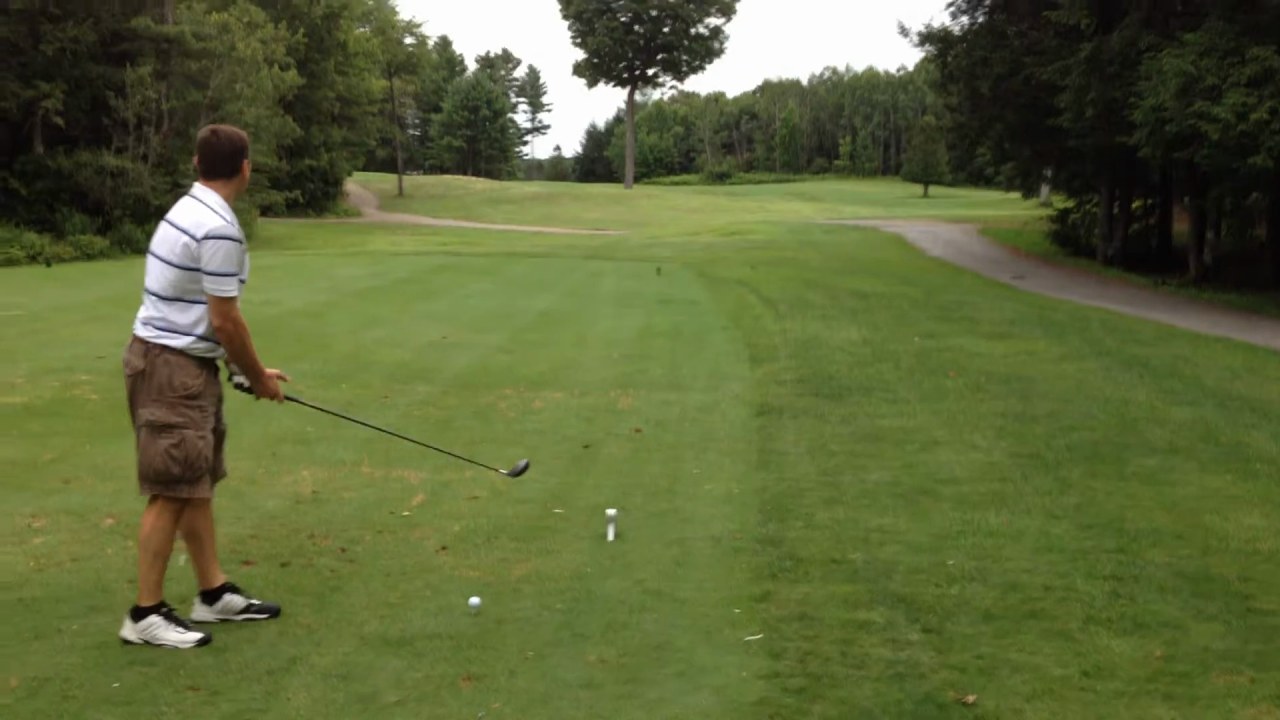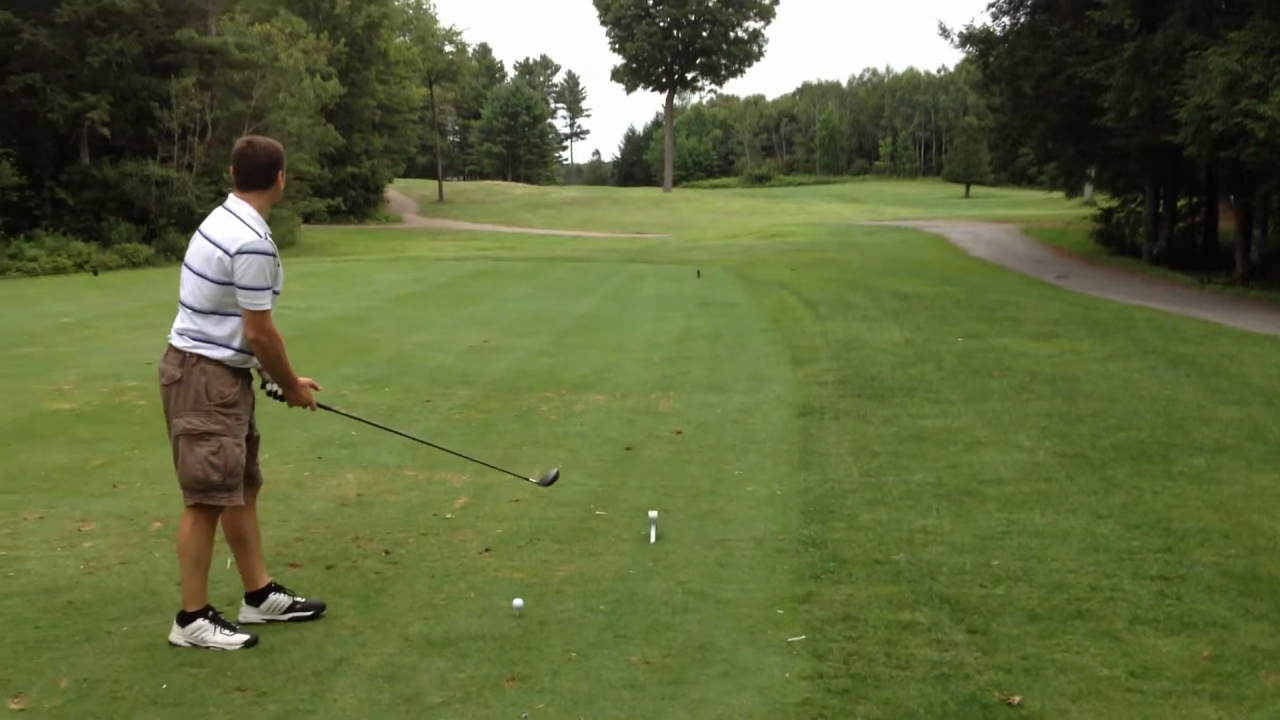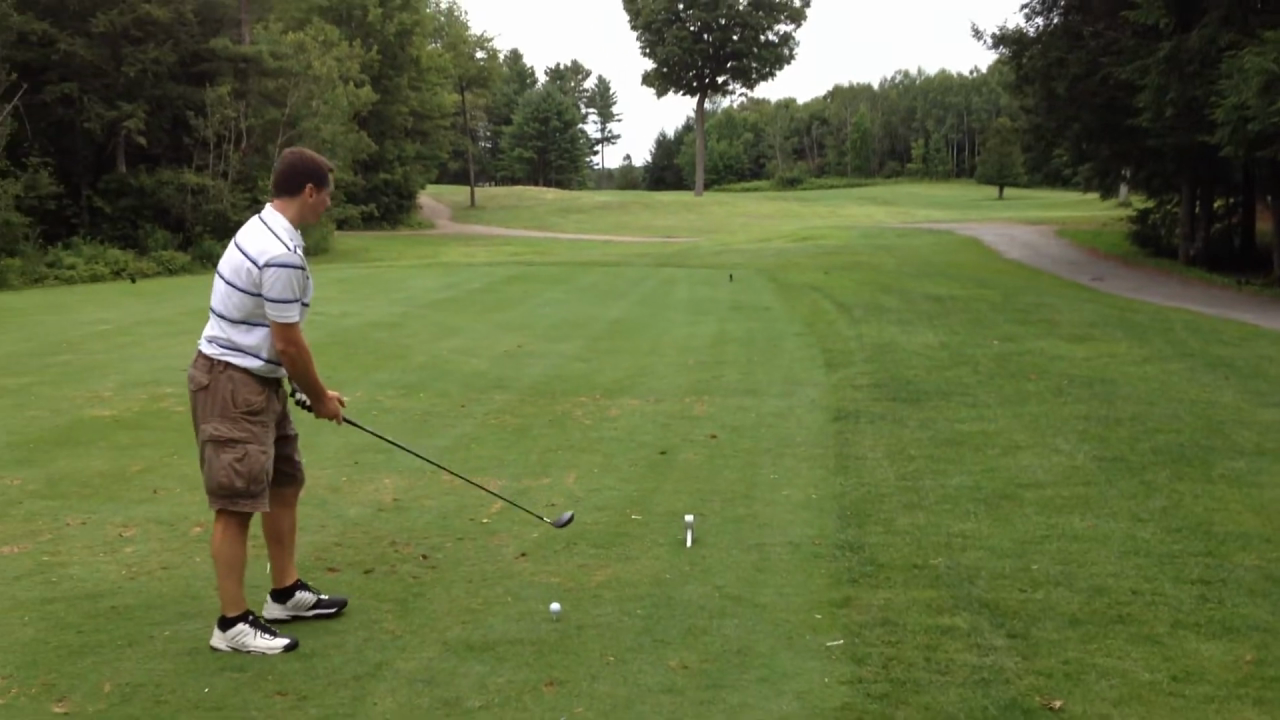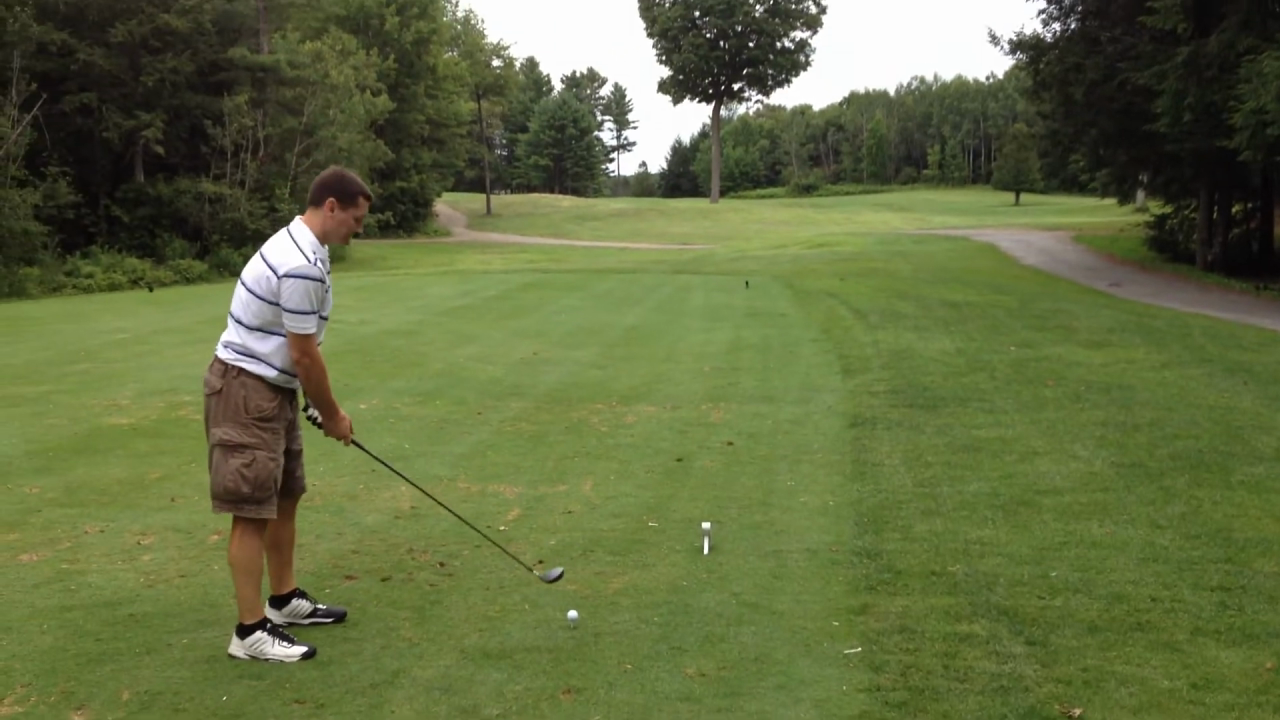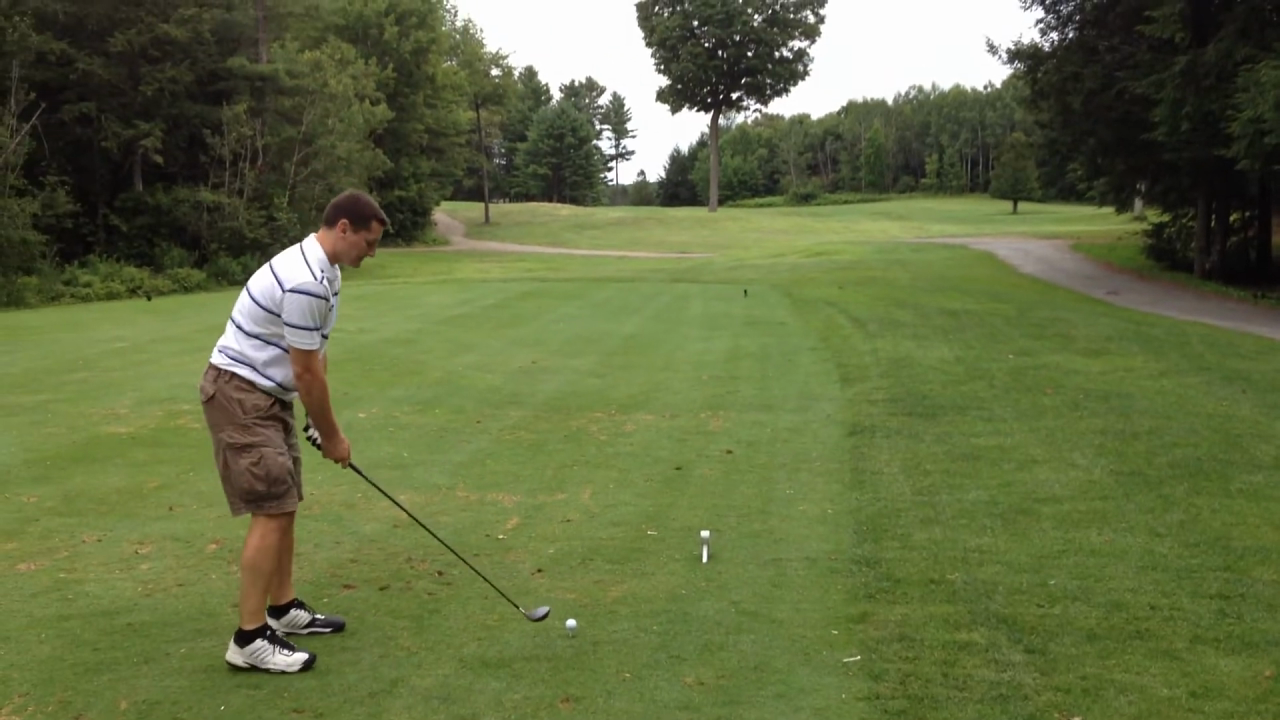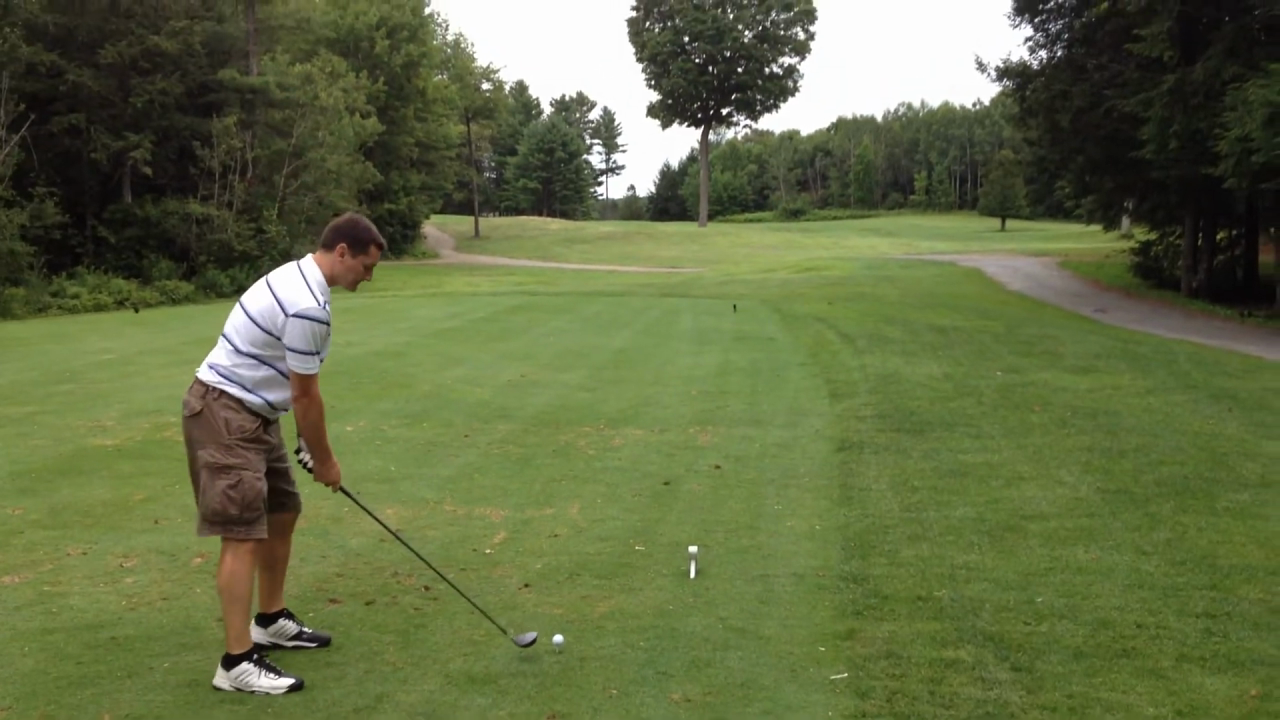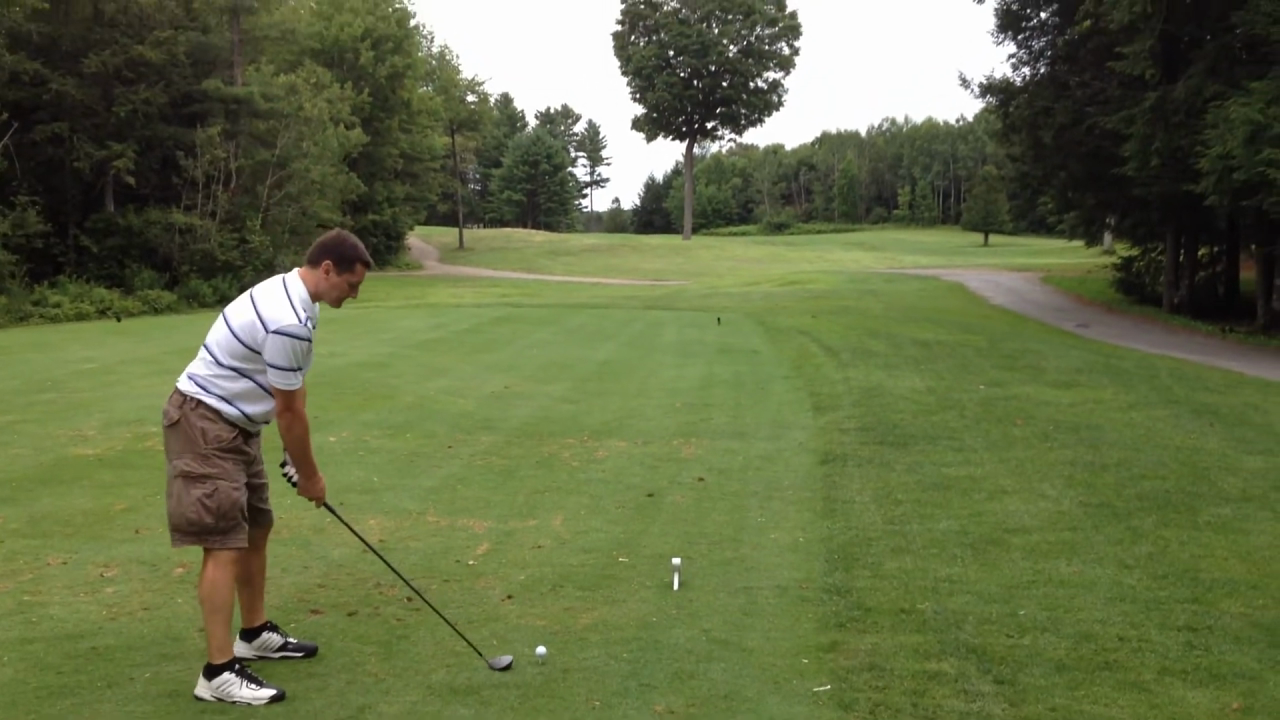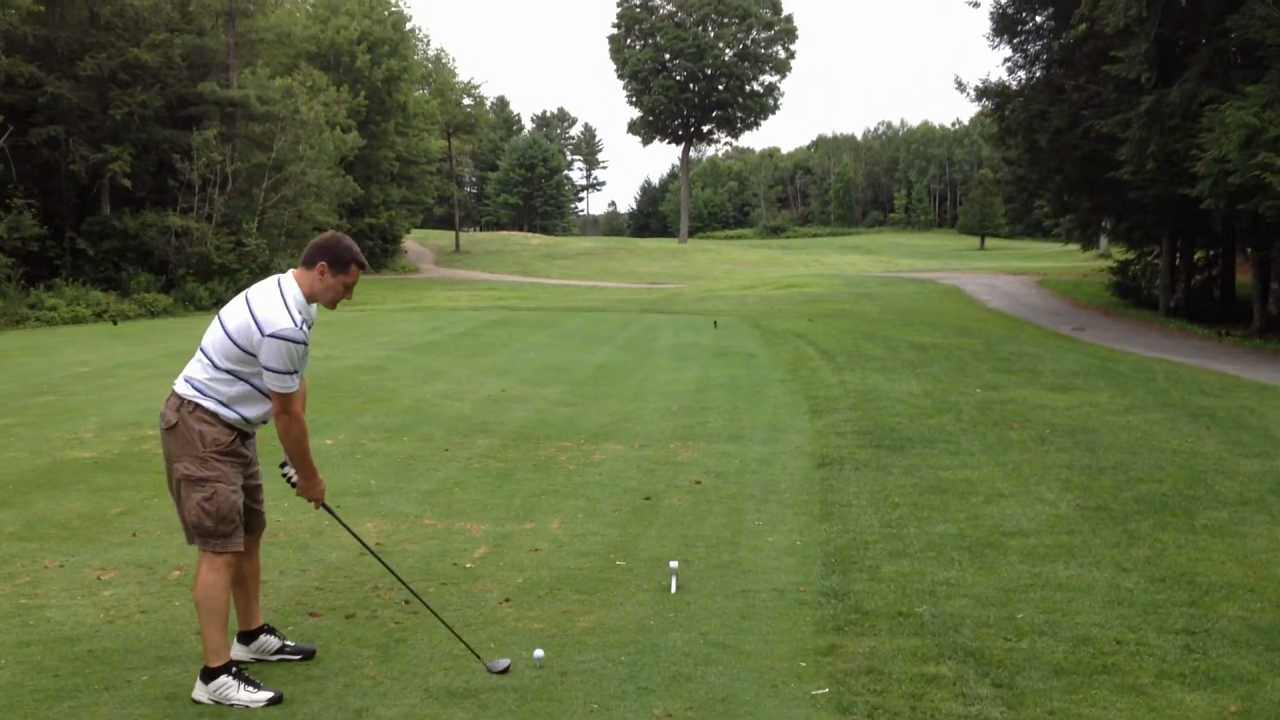
dt=0.2s
person 1, frame 1
left shoulder: (192, 209)
right shoulder: (217, 228)
right elbow: (225, 321)
left wrist: (247, 369)
right wrist: (258, 377)
left hip: (184, 361)
right hip: (172, 365)
left knee: (197, 486)
right knee: (172, 491)
left ankle: (214, 594)
right ankle: (146, 613)
person 1, frame 2
left shoulder: (225, 221)
right shoulder: (252, 243)
right elbow: (259, 333)
left wrist: (282, 379)
right wrist: (292, 386)
left hip: (221, 371)
right hip: (206, 375)
left knee: (240, 489)
right knee: (209, 498)
left ankle: (260, 595)
right ankle: (192, 618)
person 1, frame 3
left shoulder: (267, 230)
right shoulder: (281, 255)
right elbow: (288, 345)
left wrist: (313, 390)
right wrist: (320, 398)
left hip: (255, 380)
right hip: (233, 382)
left knee: (283, 485)
right knee: (238, 502)
left ankle: (285, 593)
right ankle: (232, 623)
person 1, frame 4
left shoulder: (305, 247)
right shoulder: (301, 266)
left elbow: (304, 346)
right elbow: (304, 357)
left wrist: (326, 407)
right wrist: (332, 416)
left hip: (272, 387)
right hip: (246, 387)
left knee: (284, 499)
right knee: (253, 510)
left ankle: (283, 599)
right ankle: (250, 630)
person 1, frame 5
left shoulder: (320, 267)
right shoulder: (306, 283)
left elbow: (312, 358)
right elbow: (306, 372)
left wrist: (324, 426)
right wrist: (331, 436)
left hip: (267, 393)
right hip: (240, 392)
left knee: (282, 507)
right knee: (273, 510)
left ankle: (283, 609)
right ankle: (250, 636)
person 1, frame 6
left shoulder: (304, 279)
right shoulder: (307, 307)
left elbow: (301, 387)
right elbow: (305, 396)
left wrist: (311, 447)
right wrist: (324, 460)
left hip: (250, 411)
right hip: (225, 411)
left knee: (281, 514)
right knee: (245, 534)
left ankle: (270, 619)
right ankle: (237, 661)
person 1, frame 7
left shoulder: (290, 291)
right shoulder: (288, 323)
left elbow: (292, 394)
right elbow: (288, 411)
left wrist: (299, 461)
right wrist: (309, 474)
left hip: (232, 422)
right hip: (204, 421)
left knee: (255, 531)
right knee: (224, 544)
left ankle: (254, 634)
right ankle: (219, 672)
person 1, frame 8
left shoulder: (287, 292)
right shoulder: (283, 326)
left elbow: (294, 391)
right elbow: (286, 413)
left wrist: (300, 462)
right wrist: (309, 475)
left hip: (228, 424)
right hip: (202, 425)
left knee: (247, 535)
right knee: (221, 547)
left ankle: (252, 637)
right ankle: (216, 675)
